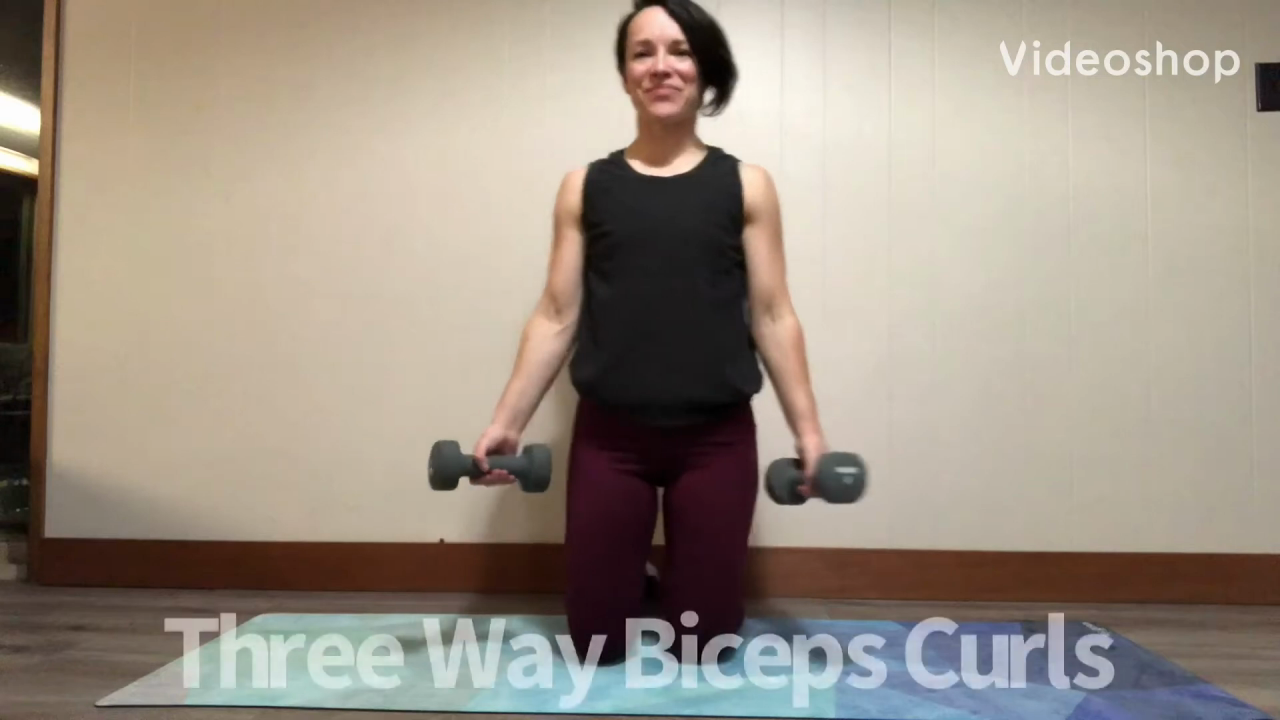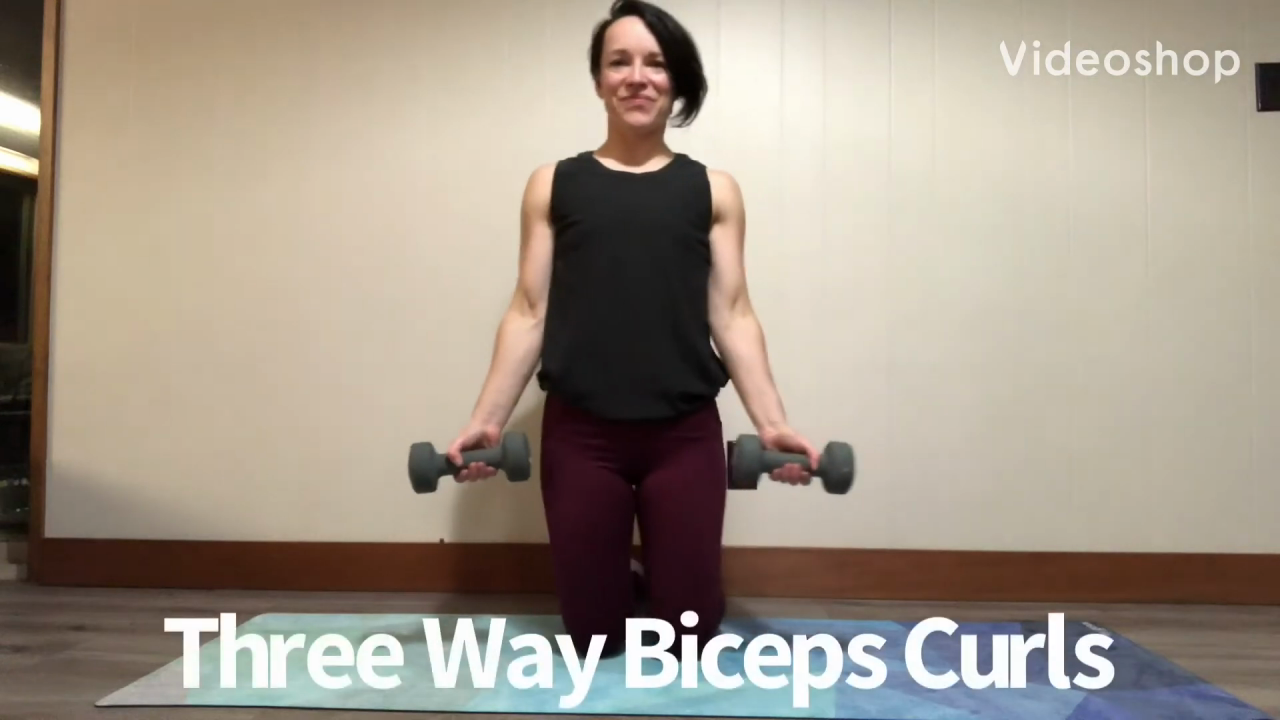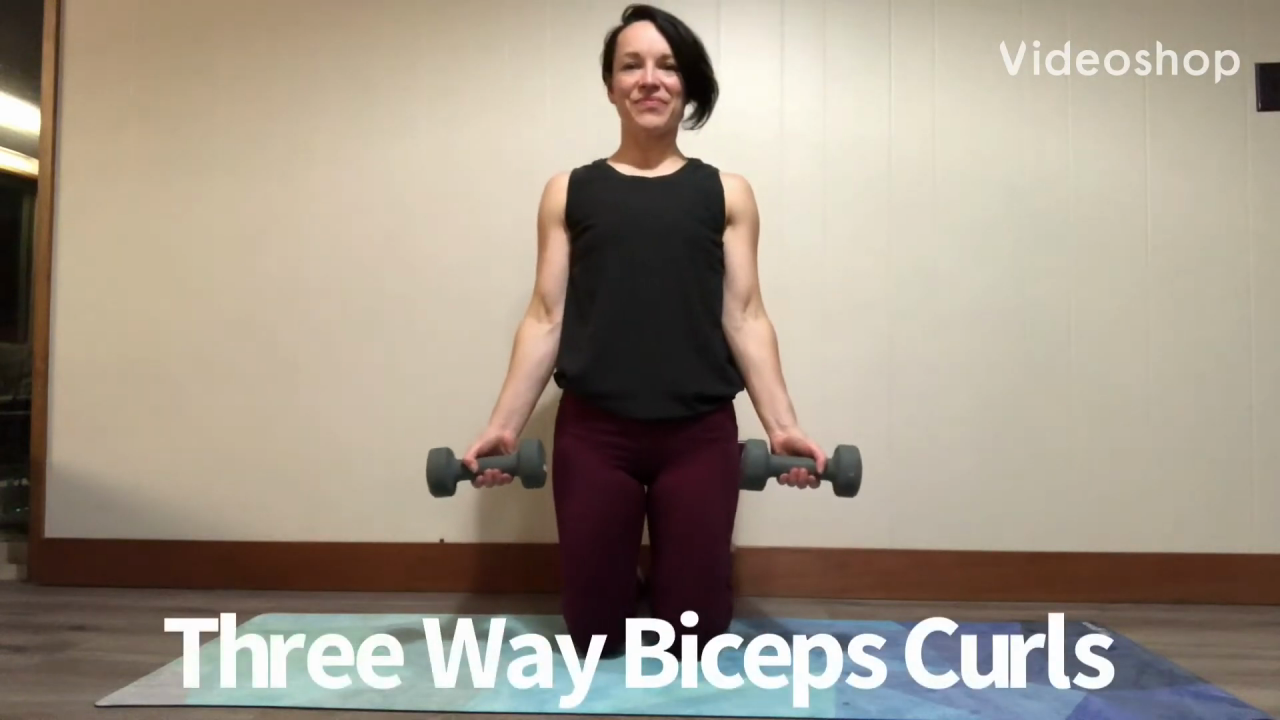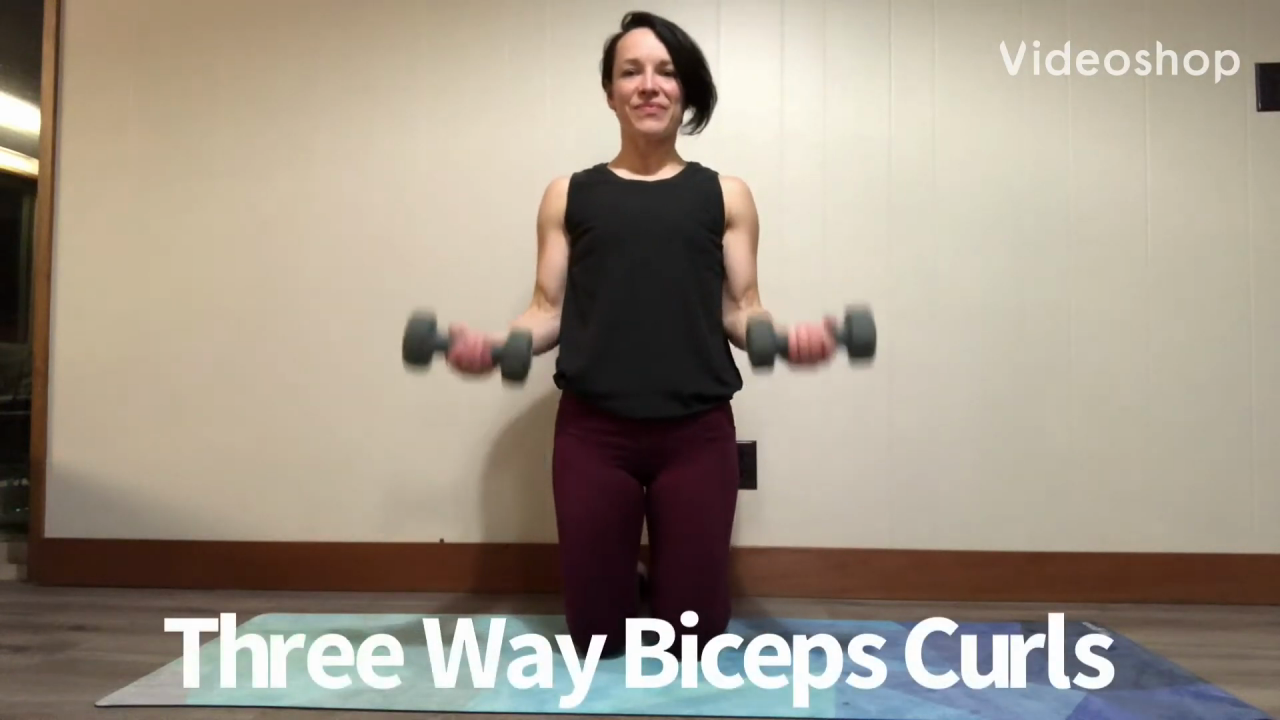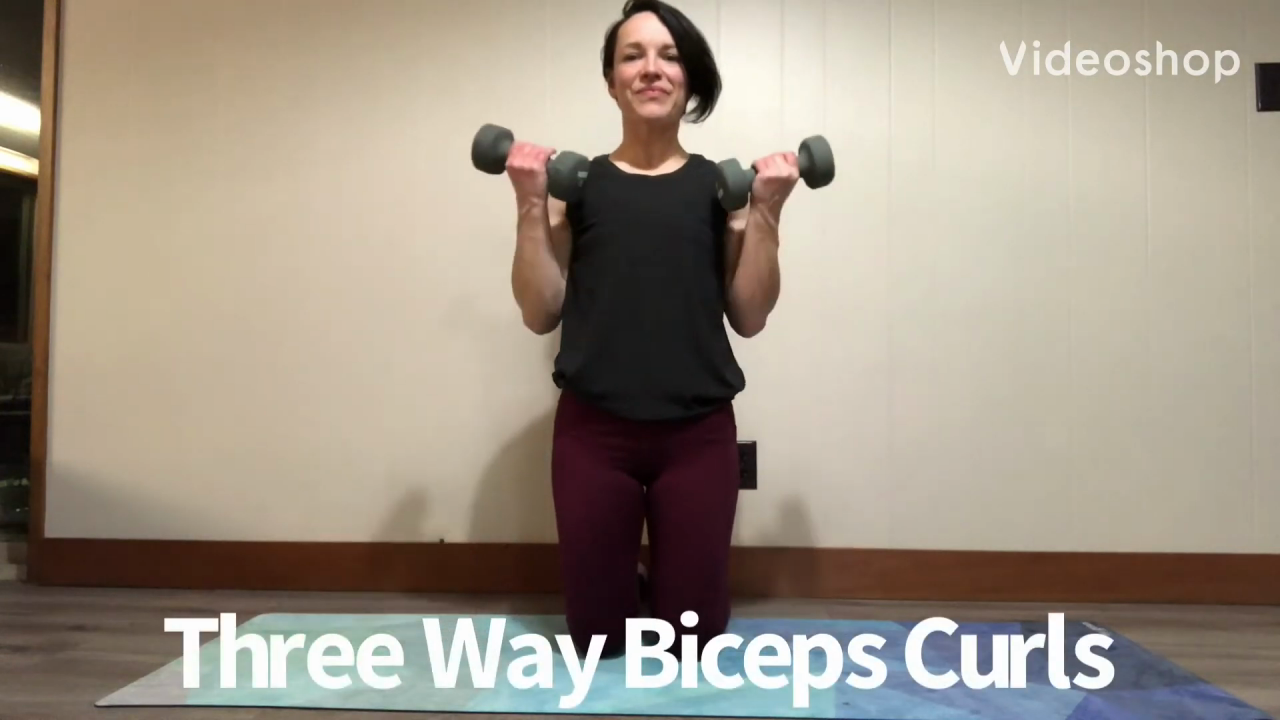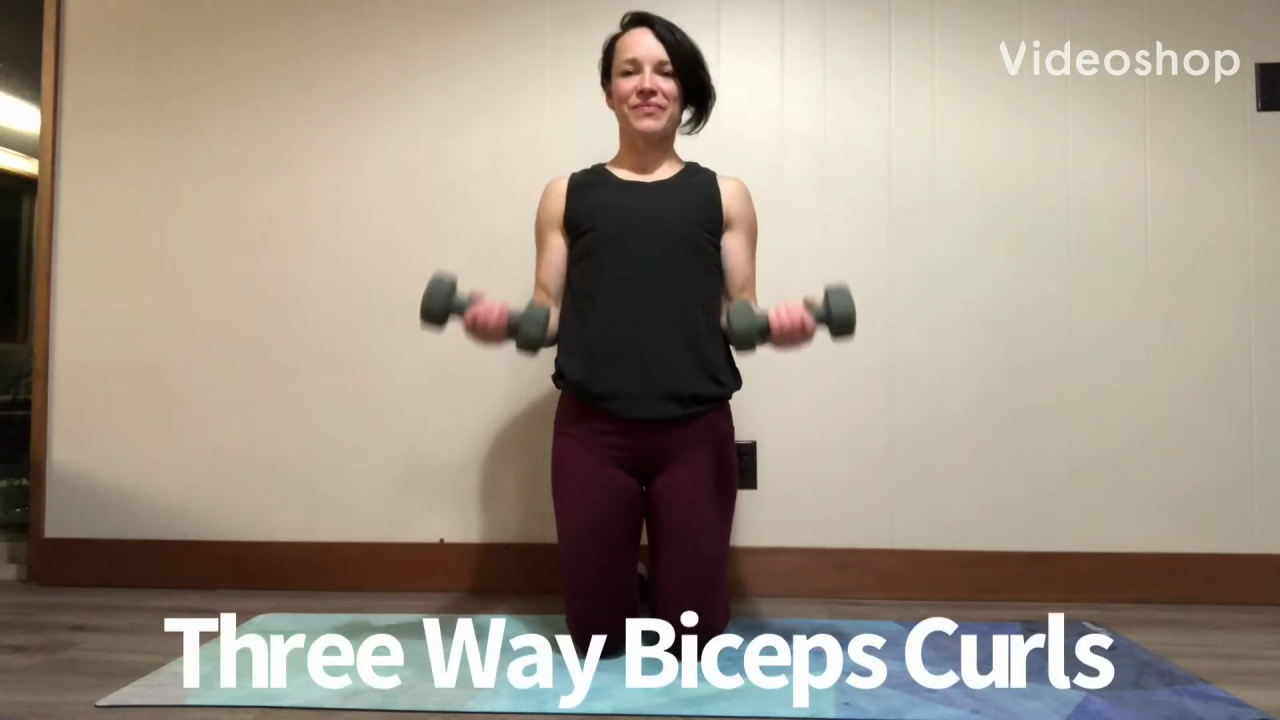
dt=0.7s
person 1, frame 1
left shoulder: (746, 186)
right shoulder: (584, 187)
left elbow: (773, 316)
right elbow: (556, 316)
left wrist: (807, 429)
right wrist: (506, 422)
left hip: (718, 438)
right hip: (608, 437)
left knee: (702, 637)
right knee: (599, 636)
left ankle: (673, 583)
right ankle: (635, 579)
person 1, frame 2
left shoulder: (713, 189)
right shoulder: (553, 185)
left elbow: (732, 314)
right elbow: (528, 313)
left wrist: (772, 423)
right wrist: (486, 421)
left hip: (685, 433)
right hip: (579, 432)
left knee: (689, 629)
right knee: (594, 632)
left ankle: (656, 579)
right ankle: (621, 581)
person 1, frame 3
left shoulder: (727, 192)
right shoulder: (568, 192)
left elbow: (745, 316)
right elbow: (545, 318)
left wrist: (782, 425)
right wrist: (504, 426)
left hip: (700, 434)
right hip: (592, 432)
left knee: (695, 632)
right knee: (595, 633)
left ankle: (666, 589)
right ankle: (626, 586)
person 1, frame 4
left shoulder: (726, 194)
right shoulder: (568, 195)
left elbow: (738, 315)
right elbow: (549, 314)
left wrist: (787, 339)
right wrist: (495, 345)
left hip: (698, 431)
right hip: (592, 430)
left knee: (694, 632)
right knee: (596, 632)
left ankle: (662, 580)
right ankle: (630, 581)
person 1, frame 5
left shoulder: (727, 185)
right shoulder: (573, 183)
left elbow: (750, 317)
right elbow: (540, 313)
left wrist: (766, 211)
right wrist: (531, 202)
left hip: (698, 433)
right hip: (592, 431)
left knee: (694, 635)
right knee: (597, 633)
left ankle: (661, 582)
right ankle: (627, 585)
person 1, frame 6
left shoulder: (725, 195)
right shoulder: (567, 195)
left elbow: (736, 312)
right elbow: (552, 311)
left wrist: (774, 326)
right wrist: (506, 323)
left hip: (697, 432)
right hip: (591, 431)
left knee: (694, 633)
right knee: (596, 633)
left ankle: (662, 585)
right ankle: (631, 585)
